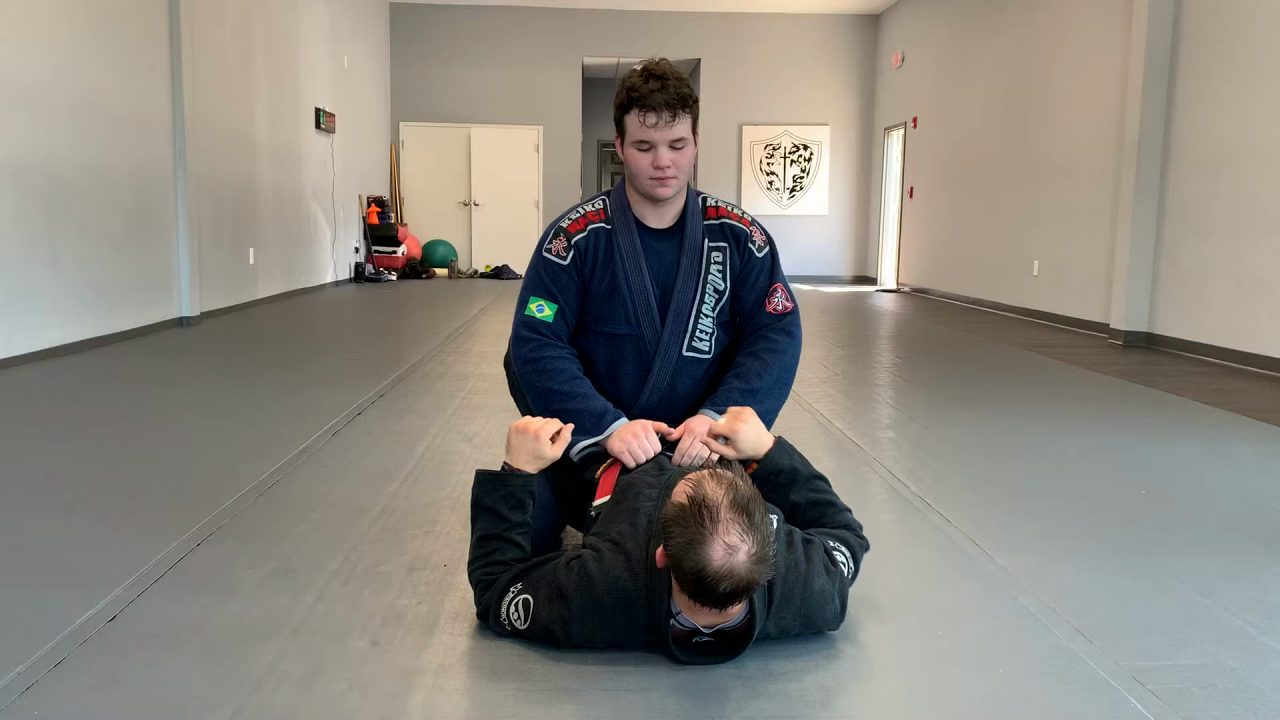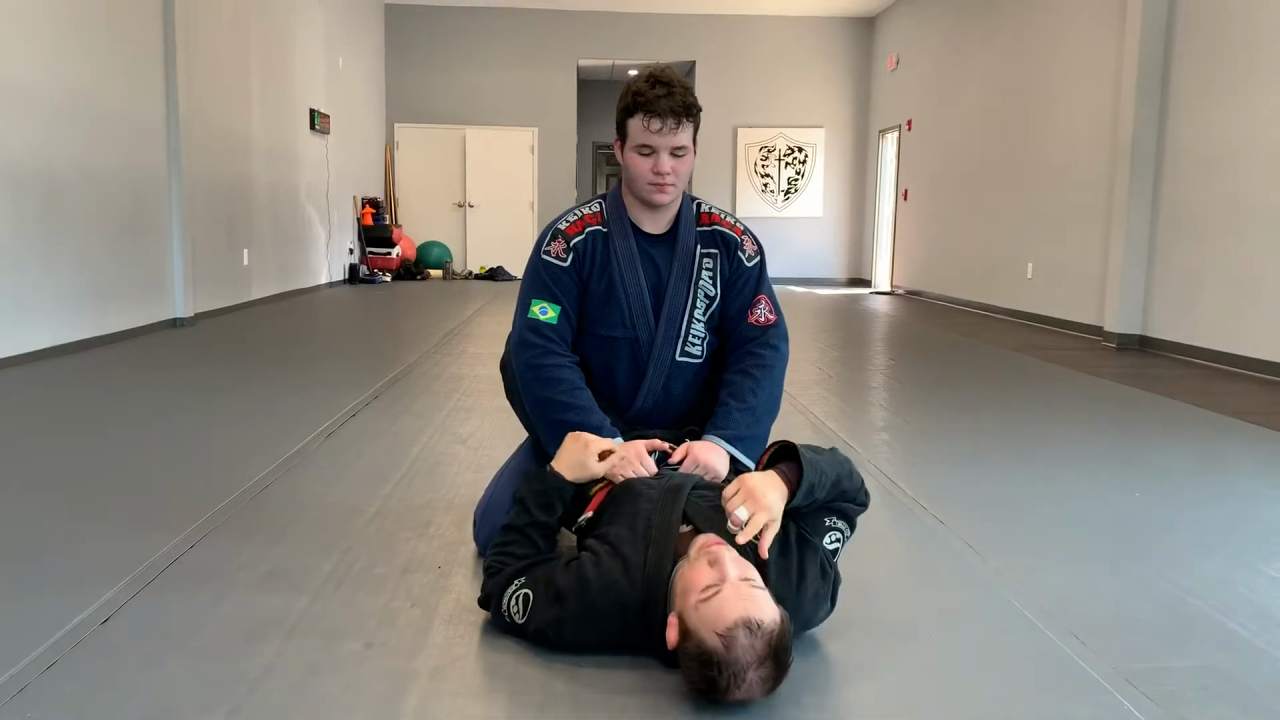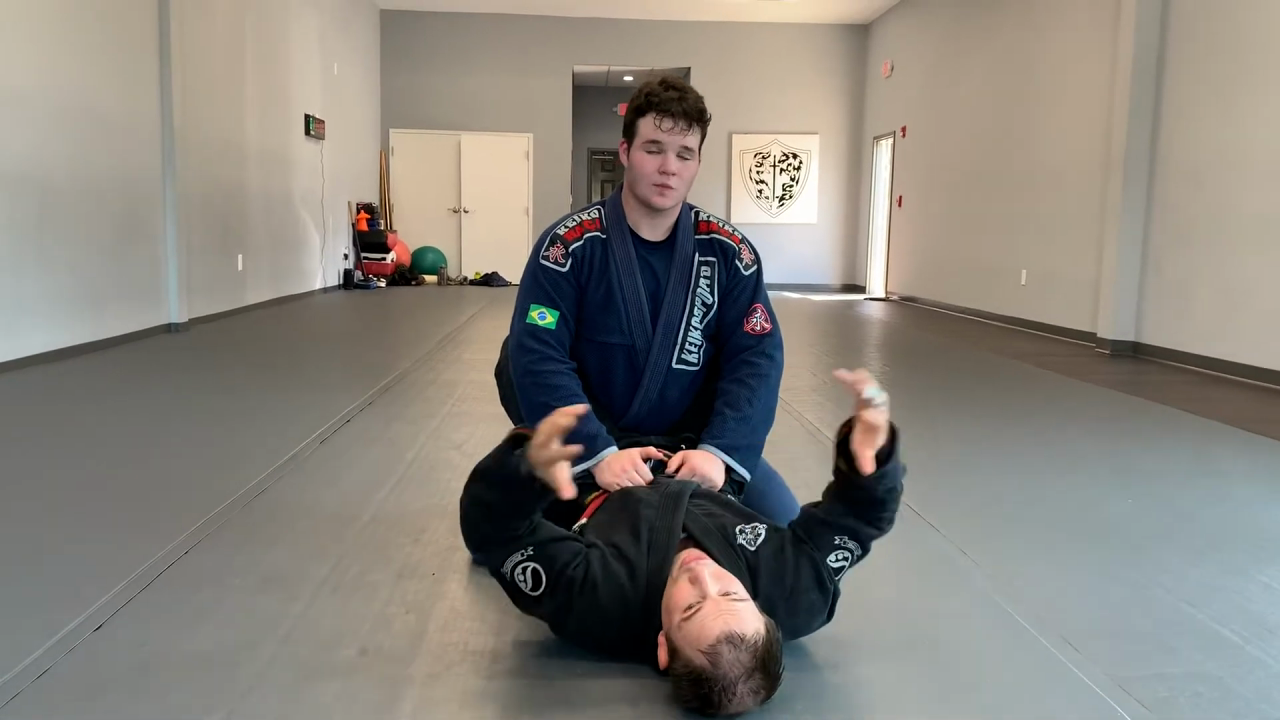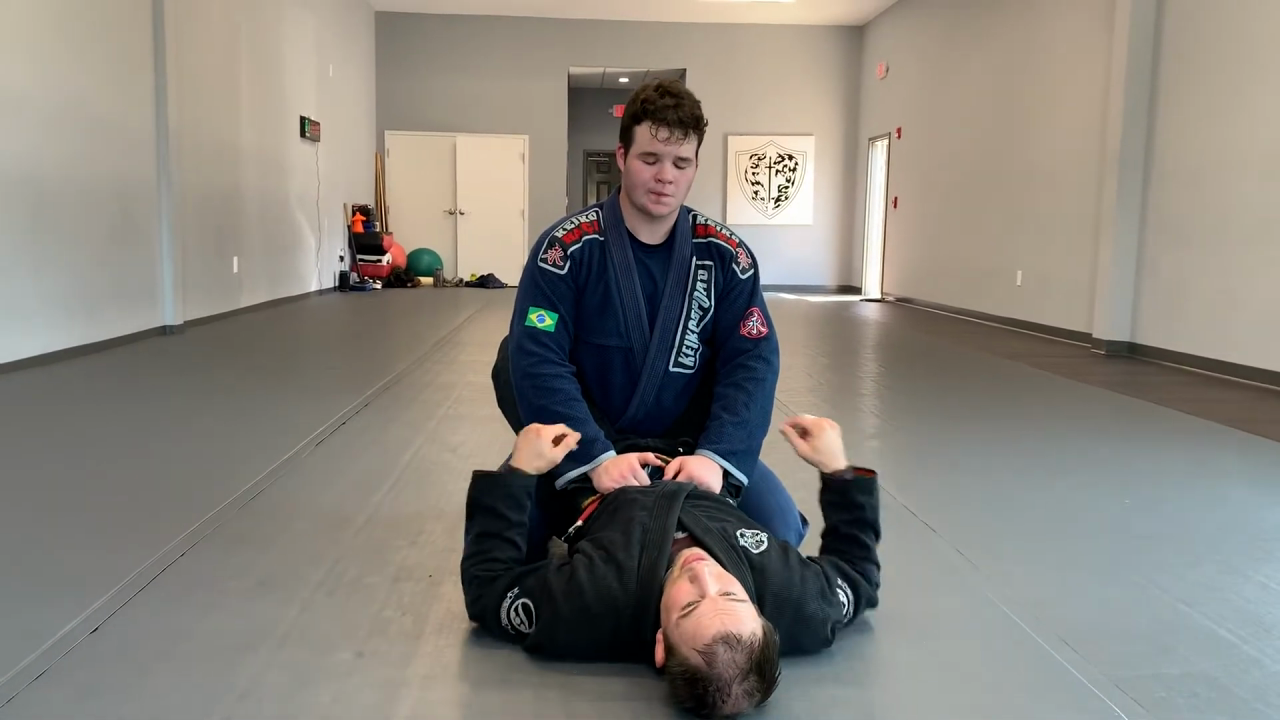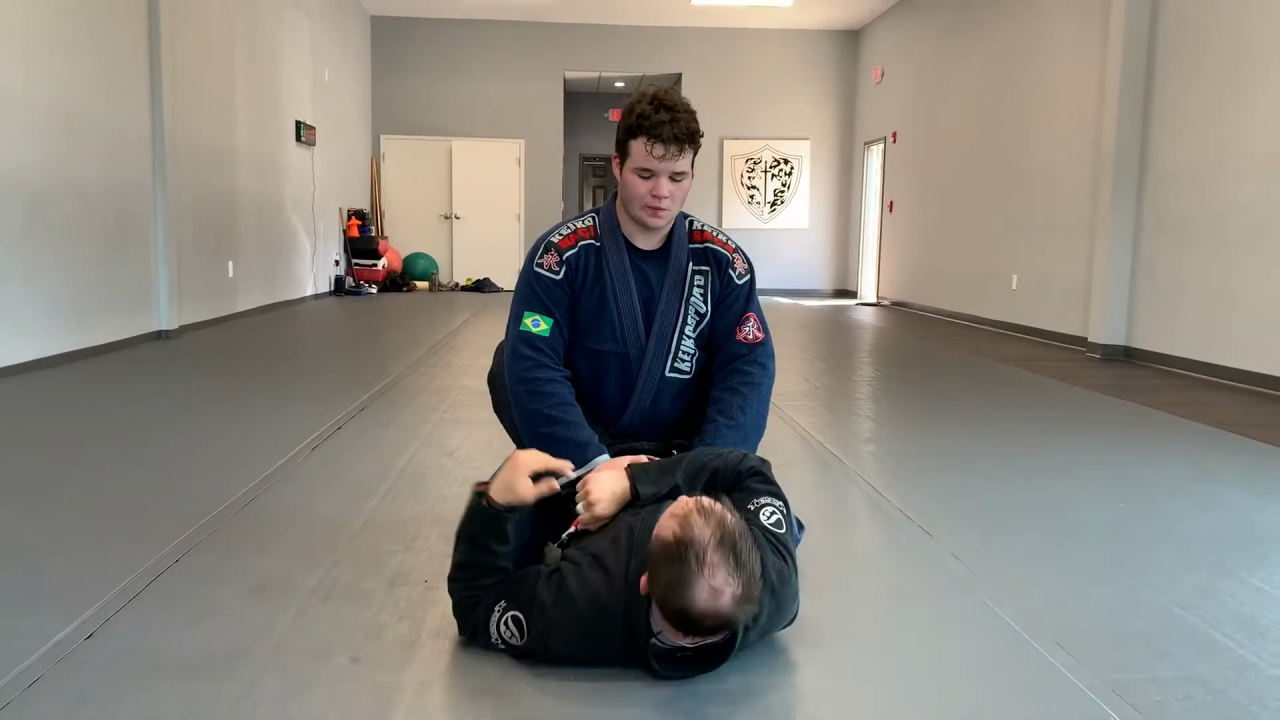
dt=1s
person 1, frame 1
left shoulder: (739, 237)
right shoulder: (574, 236)
left elbow: (775, 335)
right elbow: (535, 347)
left wrist: (720, 417)
right wrist: (609, 426)
left hip: (704, 436)
right hip: (592, 436)
person 1, frame 2
left shoulder: (728, 242)
right shoulder: (572, 239)
left elbow: (762, 348)
right elbow: (538, 353)
left wrist: (721, 440)
right wrist: (602, 443)
left hip: (693, 438)
right hip: (584, 436)
right knee: (497, 530)
person 1, frame 3
left shoulder: (728, 250)
right shoulder: (571, 244)
left elbow: (757, 356)
right elbow: (537, 358)
left wrist: (717, 450)
right wrist: (597, 452)
left hip: (692, 443)
right hip: (585, 442)
left knee: (780, 528)
person 1, frame 4
left shoulder: (723, 254)
right shoulder: (566, 246)
left elbow: (753, 362)
right elbow: (537, 361)
left wrist: (713, 455)
right wrist: (596, 457)
left hip: (687, 443)
right hip: (586, 441)
left knee: (779, 530)
person 1, frame 5
left shoulder: (723, 263)
right shoulder: (563, 254)
left elbow: (747, 370)
right elbow: (533, 367)
right wrist: (590, 465)
left hip: (685, 450)
right hip: (580, 435)
person 2, frame 1
left shoulder: (599, 598)
right shoulder: (811, 596)
left elbow: (494, 589)
right elbow: (845, 534)
left wrist: (518, 470)
right wrist: (769, 451)
person 2, frame 2
left shoulder: (594, 605)
right shoulder: (803, 592)
left elbow: (501, 584)
right elbow: (847, 488)
left wrist: (556, 476)
right wrist: (785, 477)
person 2, frame 3
left shoulder: (595, 605)
right shoulder: (795, 598)
left elbow: (498, 531)
right elbow: (855, 513)
left wrist: (531, 470)
right wrist: (872, 439)
person 2, frame 4
left shoulder: (588, 613)
right shoulder: (797, 609)
left elbow: (487, 585)
right elbow: (857, 572)
left wrist: (518, 473)
right wrist: (838, 471)
person 2, frame 5
left shoulder: (580, 614)
right shoulder: (776, 588)
left elbow: (477, 607)
right elbow: (750, 472)
left wrist: (496, 501)
right wrist: (635, 481)
